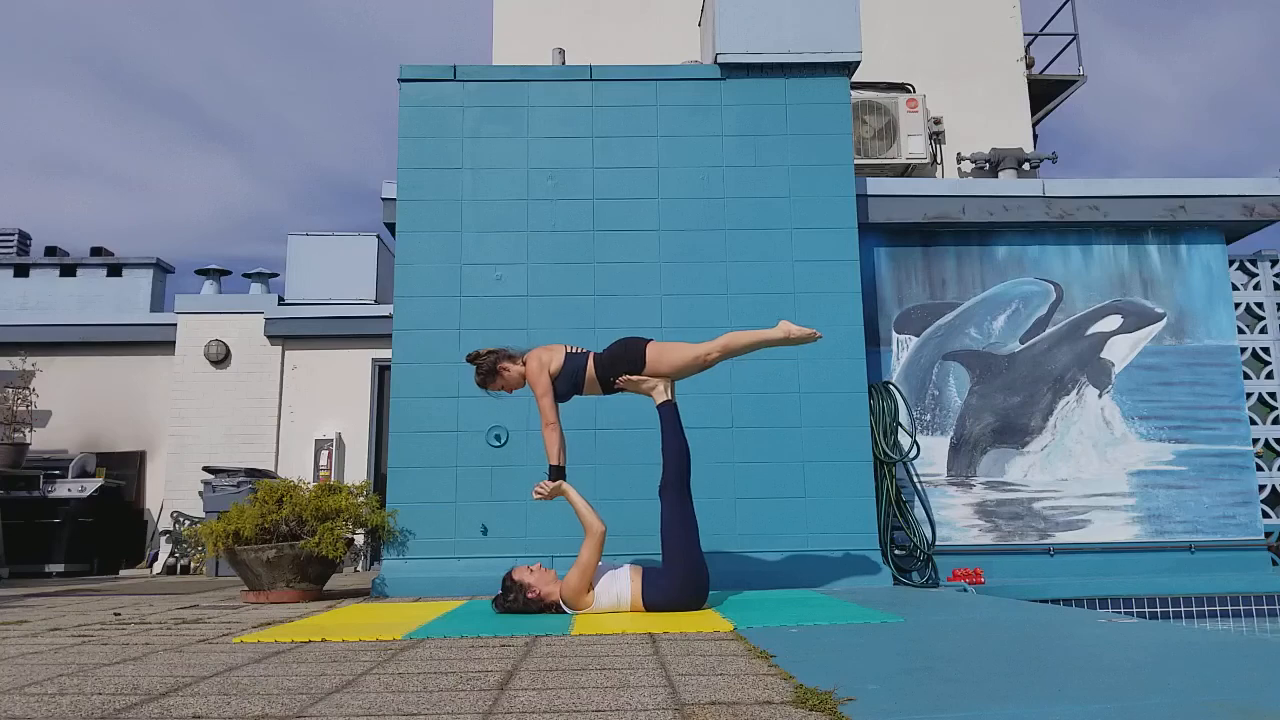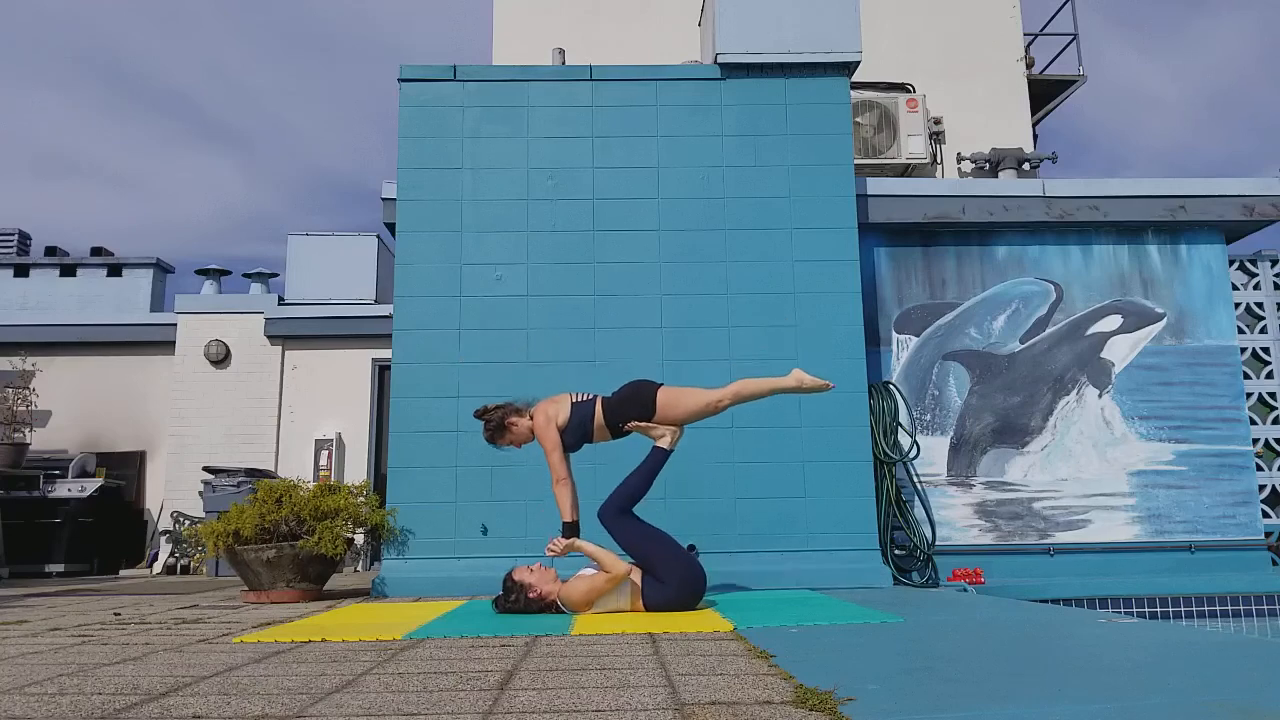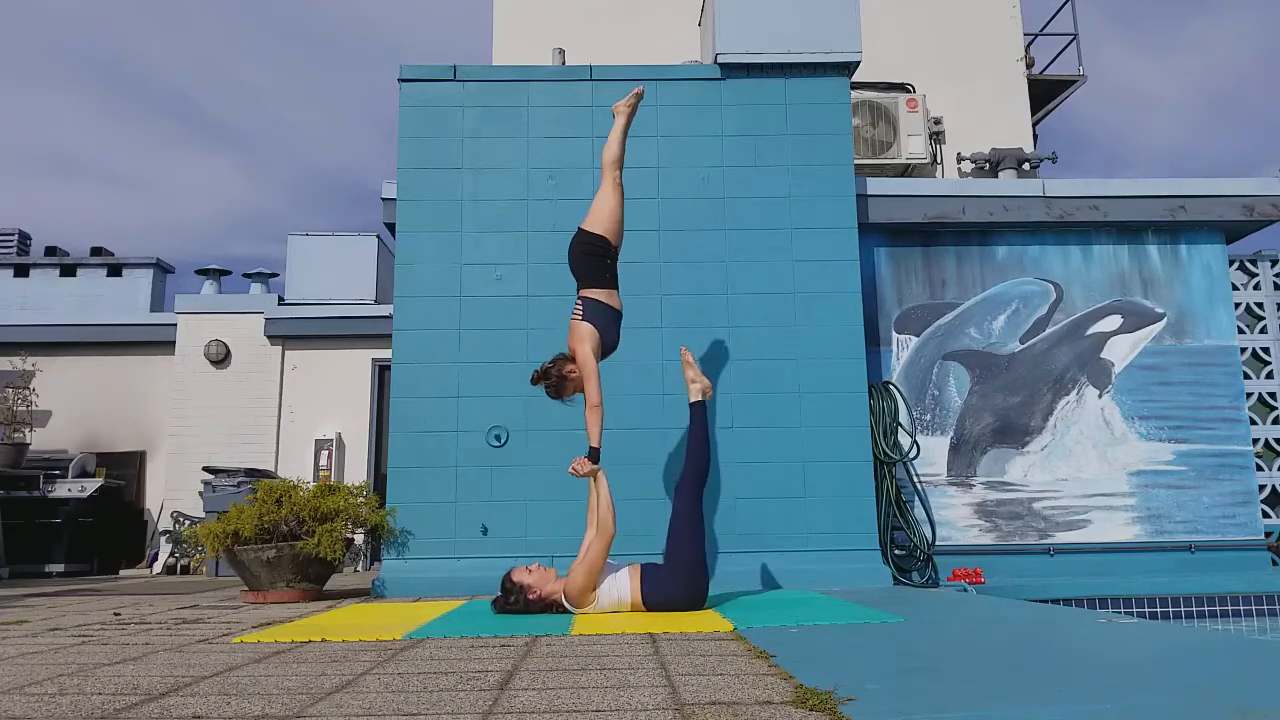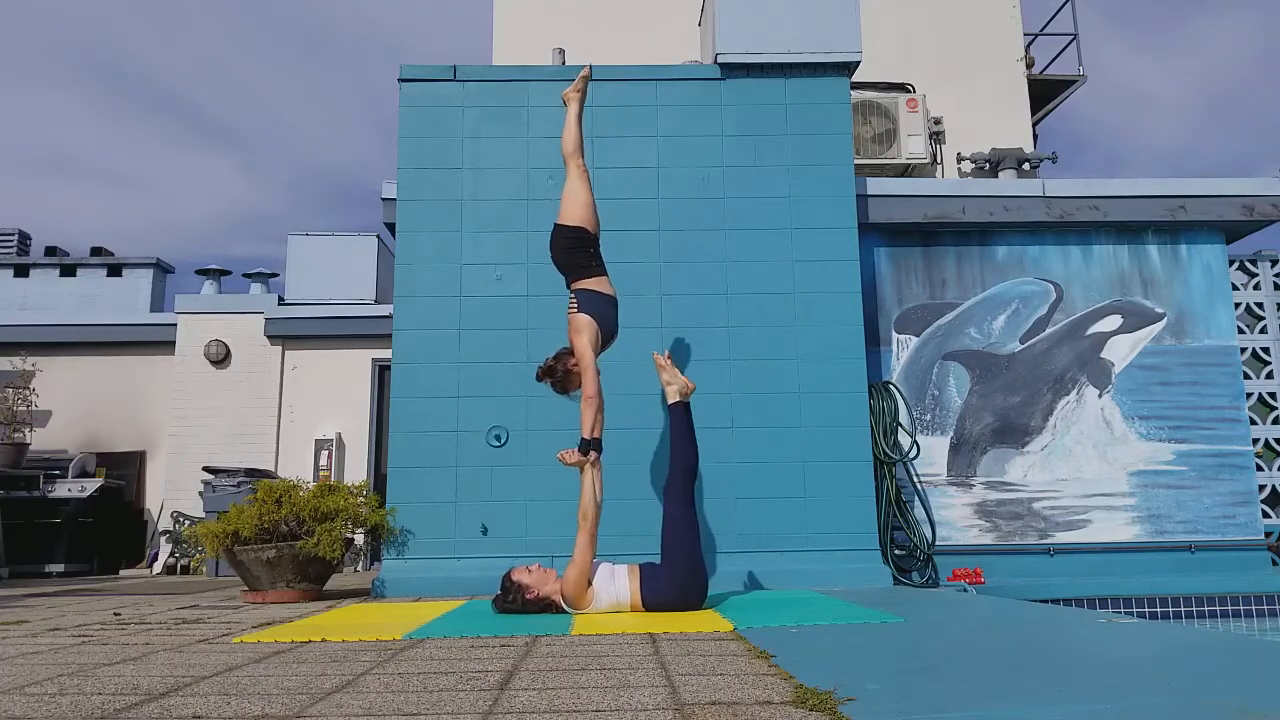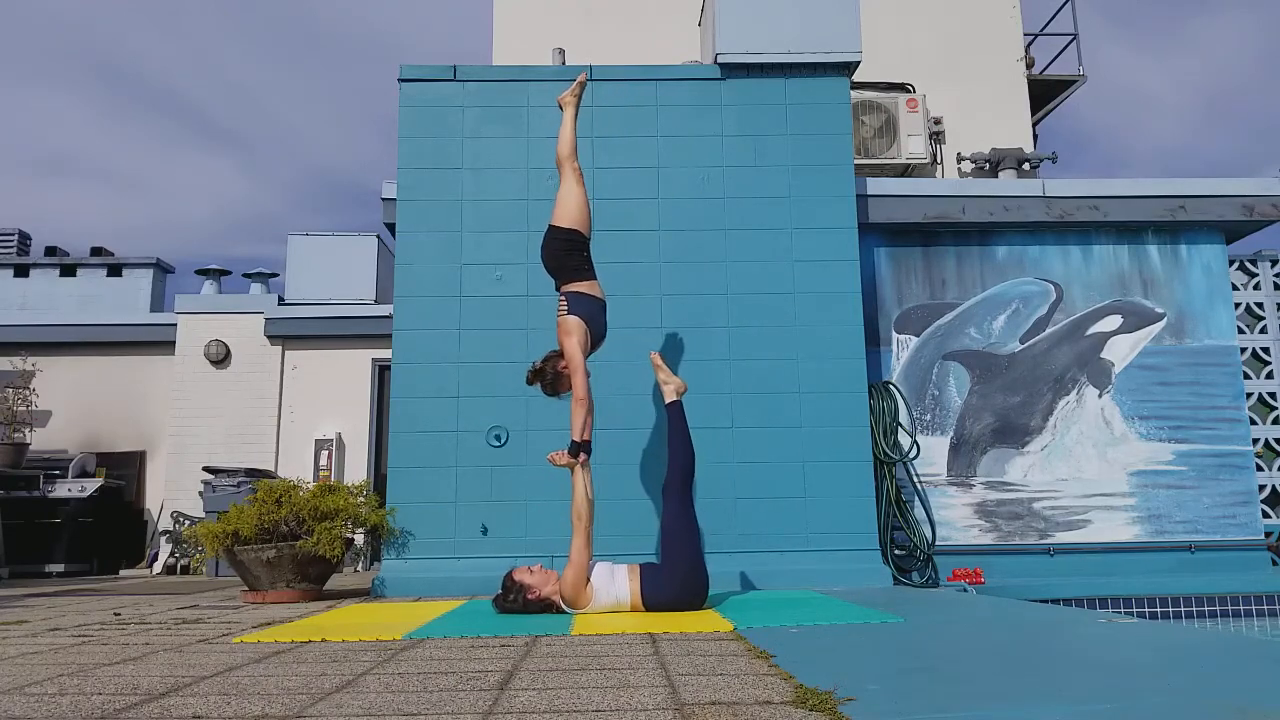
dt=1s
person 1, frame 1
left shoulder: (534, 365)
right shoulder: (540, 364)
left elbow: (550, 424)
right elbow: (554, 425)
left wrist: (555, 475)
right wrist: (558, 475)
left hip: (628, 362)
right hip: (625, 367)
left knee: (708, 353)
right knee: (707, 355)
left ankle: (779, 334)
right ankle: (778, 332)
person 1, frame 2
left shoulder: (541, 418)
right shoulder: (550, 416)
left elbow: (561, 480)
right elbow: (566, 480)
left wrist: (569, 531)
right wrist: (572, 528)
left hip: (635, 406)
right hip: (632, 409)
left knee: (719, 398)
right knee: (718, 399)
left ankle: (790, 382)
right ankle: (790, 380)
person 1, frame 3
left shoulder: (583, 351)
right shoulder: (583, 351)
left elbow: (594, 404)
left wrist: (593, 453)
right wrist: (593, 454)
left hip: (593, 254)
right hip: (595, 257)
left knee: (612, 180)
right knee: (612, 181)
left ankle: (624, 115)
person 1, frame 4
right shoulder: (585, 342)
left elbow: (593, 398)
left wrist: (591, 445)
right wrist: (589, 445)
left hip: (579, 249)
right hip: (576, 249)
left knee: (577, 168)
right knee: (577, 167)
left ankle: (575, 102)
right ankle: (574, 102)
person 1, frame 5
right shoulder: (574, 343)
left elbow: (583, 399)
left wrist: (579, 447)
right wrist: (578, 447)
left hip: (569, 252)
right hip: (567, 250)
left knee: (569, 171)
right knee: (570, 170)
left ankle: (570, 106)
right ankle: (570, 107)
person 2, frame 1
left shoulder: (570, 595)
right shoulder: (571, 593)
right elbow: (597, 531)
right wrist: (566, 490)
left hip: (678, 587)
right hip: (682, 589)
right knee: (673, 489)
right ankle: (663, 399)
person 2, frame 2
left shoulder: (572, 590)
right shoulder: (571, 595)
right elbow: (620, 569)
right wrist: (577, 544)
left hip: (678, 584)
right hip: (680, 585)
left knee: (612, 513)
right knee: (613, 512)
left ankle: (664, 443)
right ankle: (664, 444)
person 2, frame 3
left shoulder: (574, 583)
right shoulder: (574, 592)
left elbow: (593, 528)
right elbow: (606, 532)
left wrist: (593, 478)
right wrist: (598, 476)
left hip: (677, 587)
right hip: (680, 589)
right knee: (687, 490)
right ankle: (695, 396)
person 2, frame 4
left shoulder: (573, 588)
right shoulder: (572, 593)
left elbow: (592, 517)
right elbow: (586, 524)
left wrist: (591, 465)
right wrist: (587, 468)
left hip: (678, 586)
right hip: (680, 587)
right knee: (677, 492)
left ankle: (678, 397)
right ankle: (674, 397)
person 2, frame 5
left shoulder: (572, 588)
right shoulder: (570, 594)
left elbow: (586, 518)
right elbow: (581, 524)
left wrist: (580, 466)
right wrist: (577, 468)
left hip: (677, 585)
right hip: (680, 587)
right knee: (676, 492)
right ankle: (671, 397)
